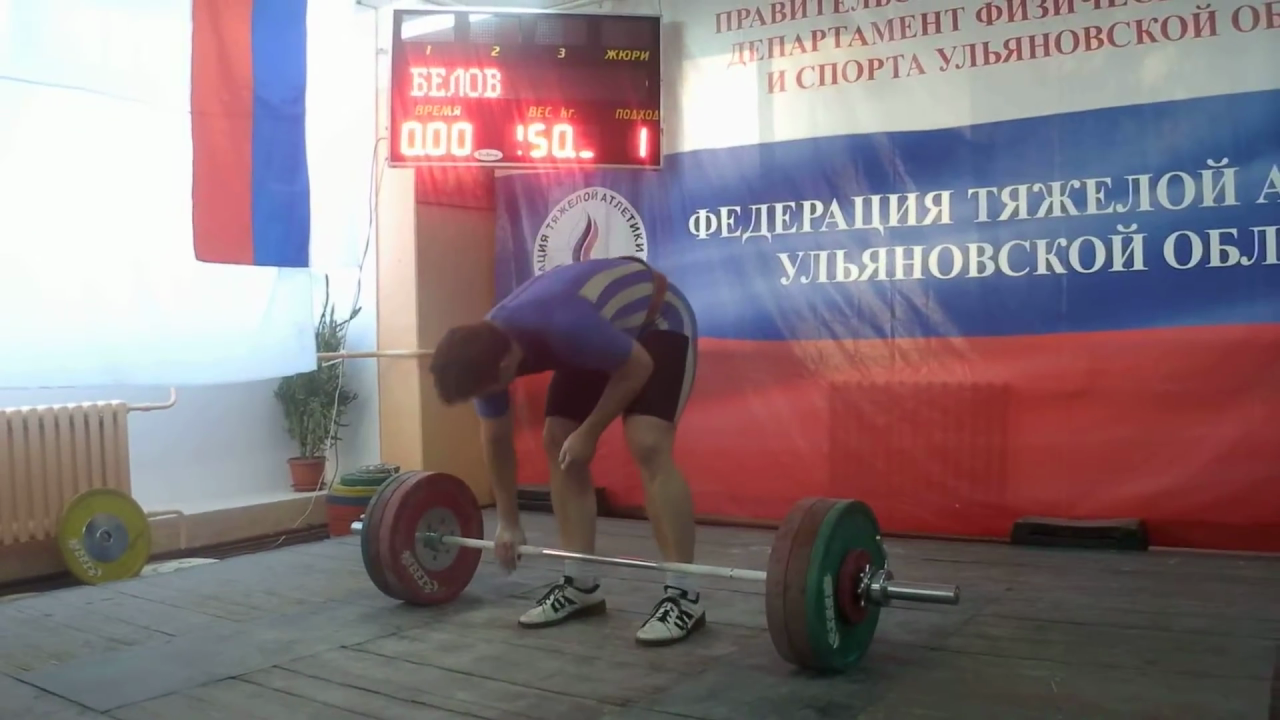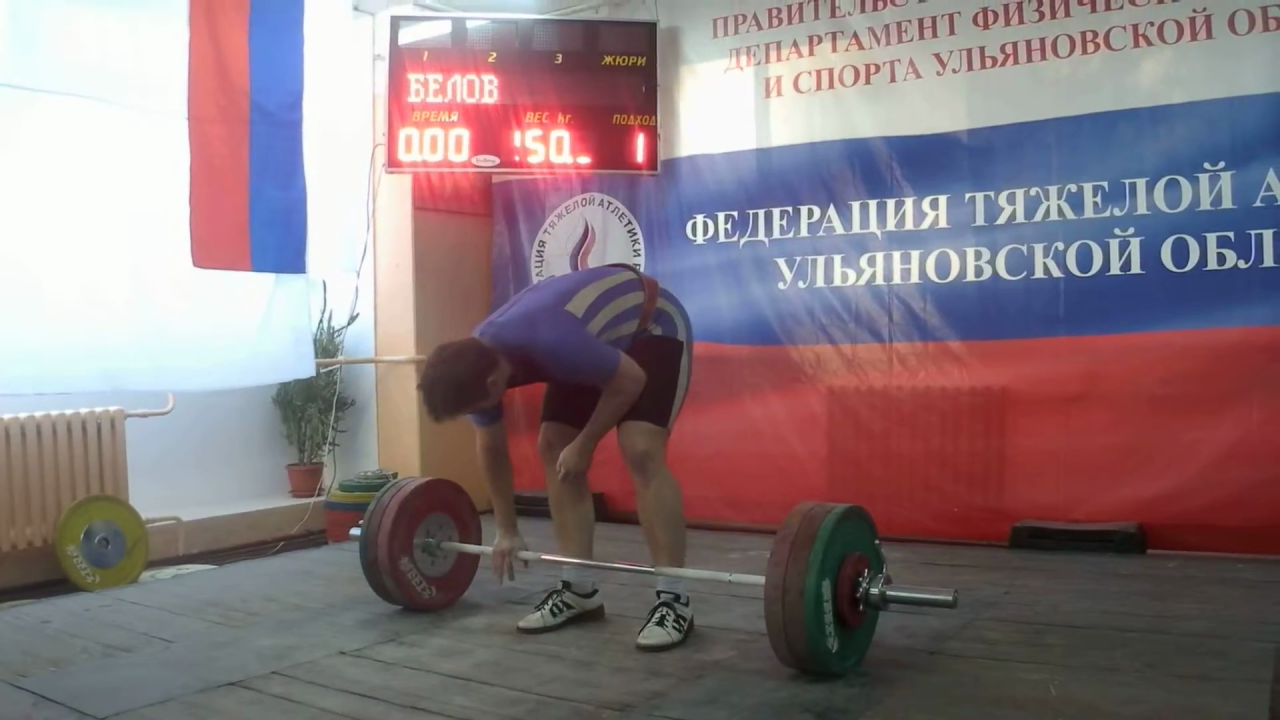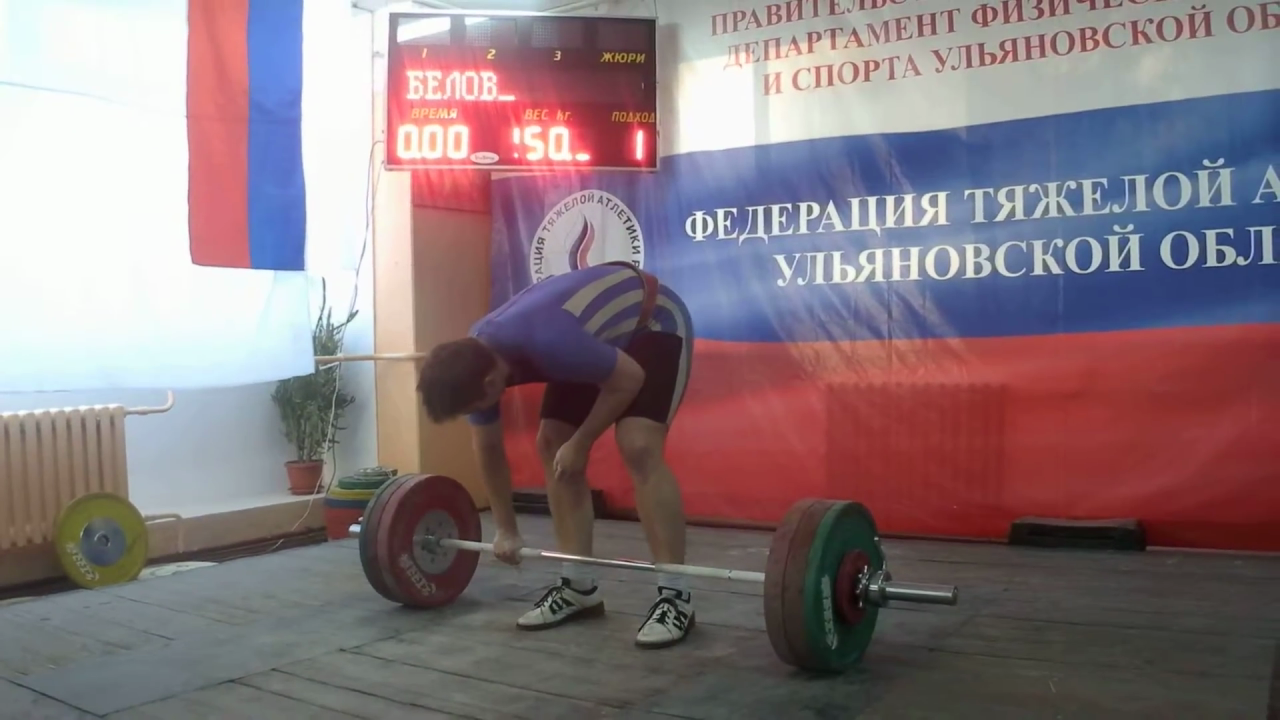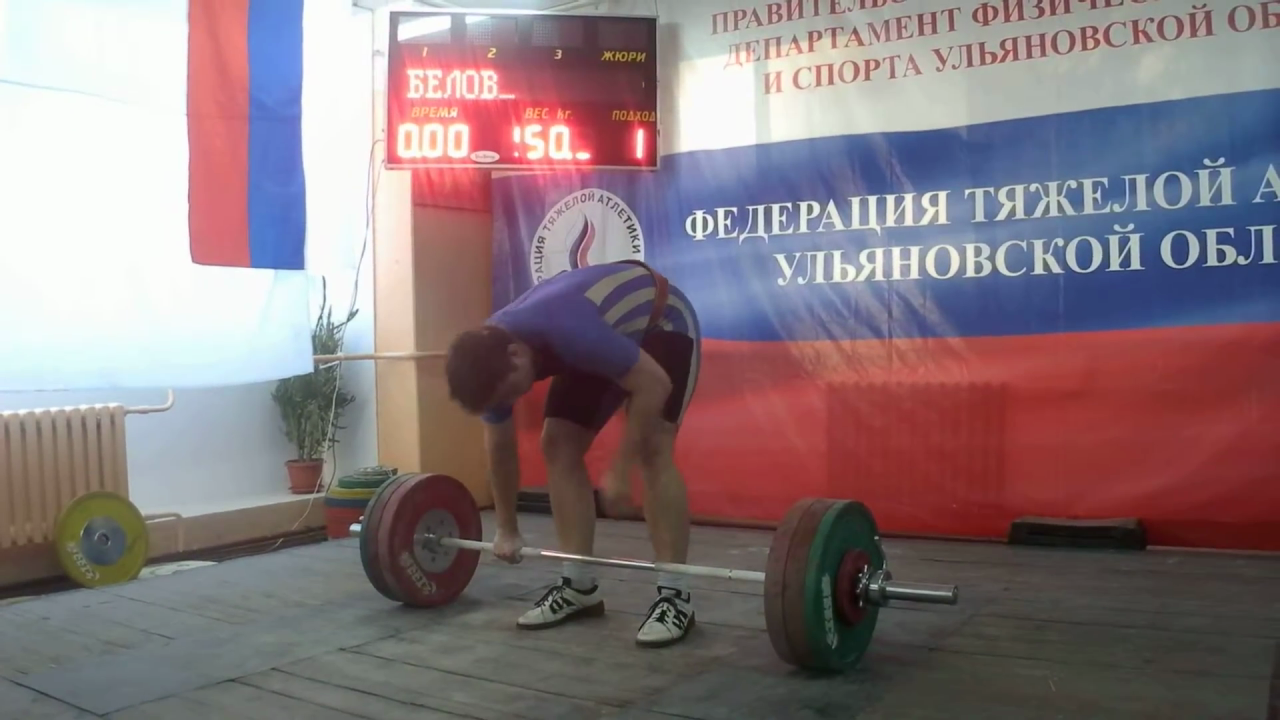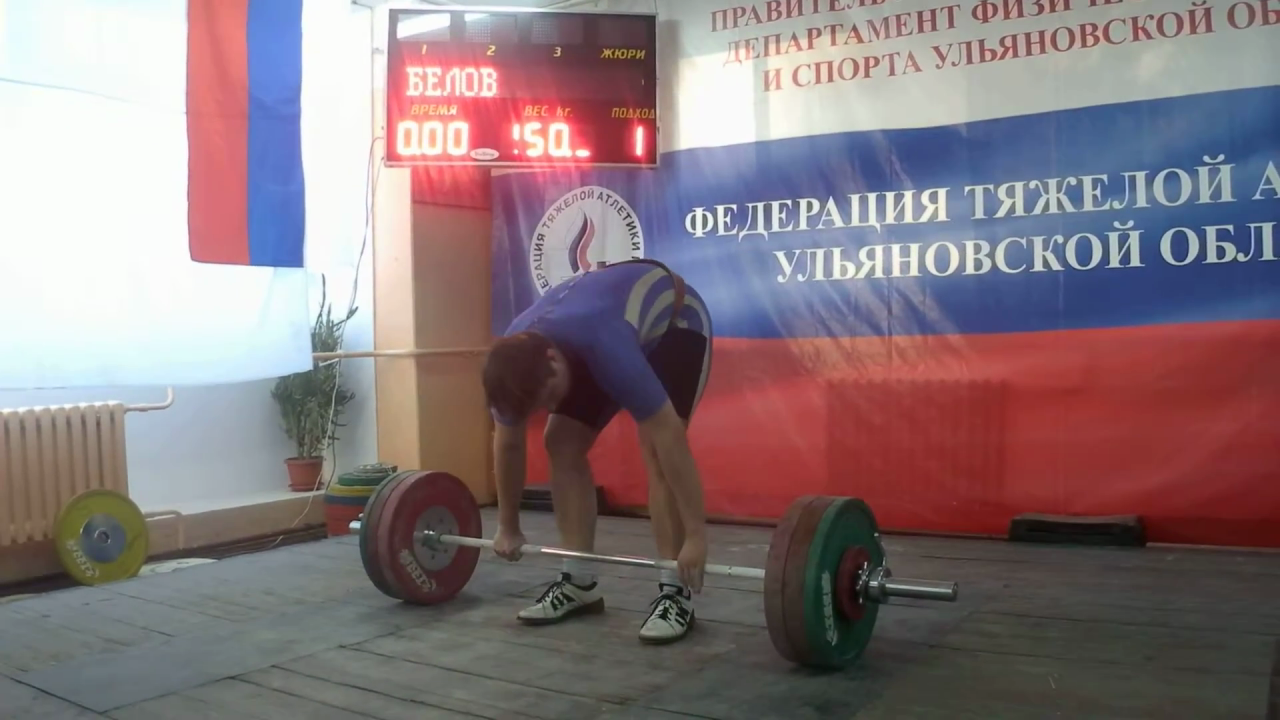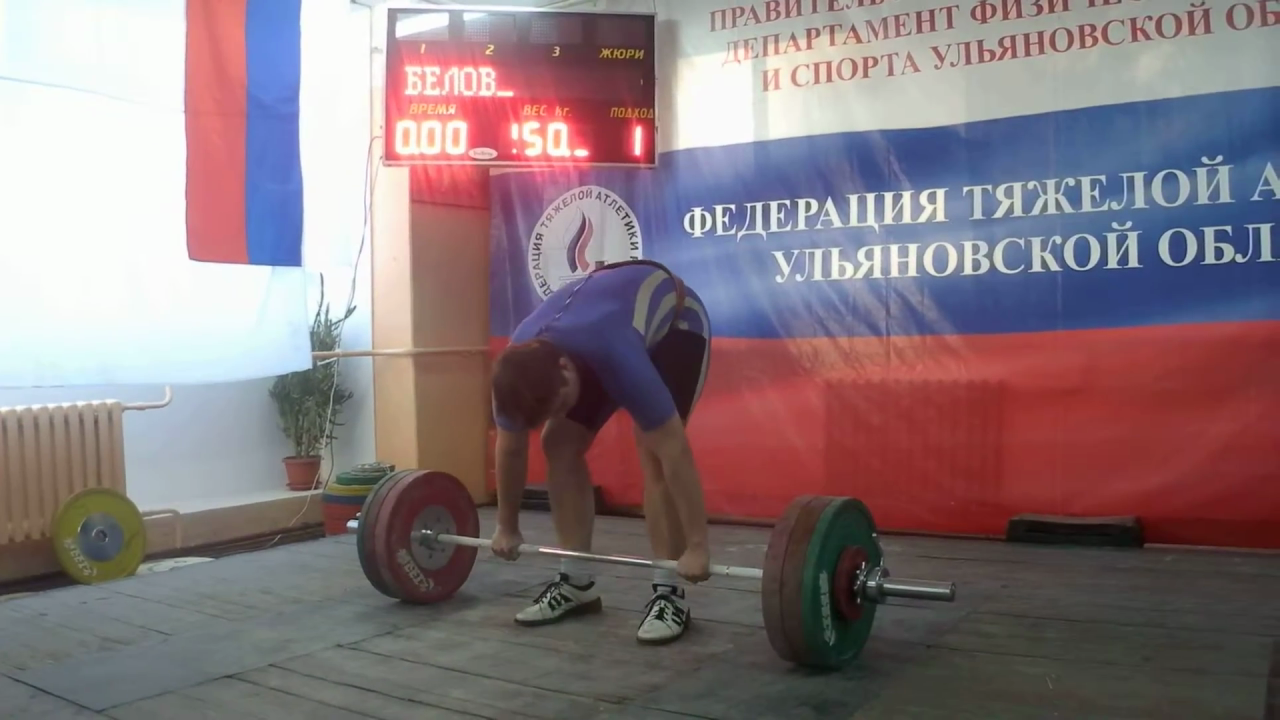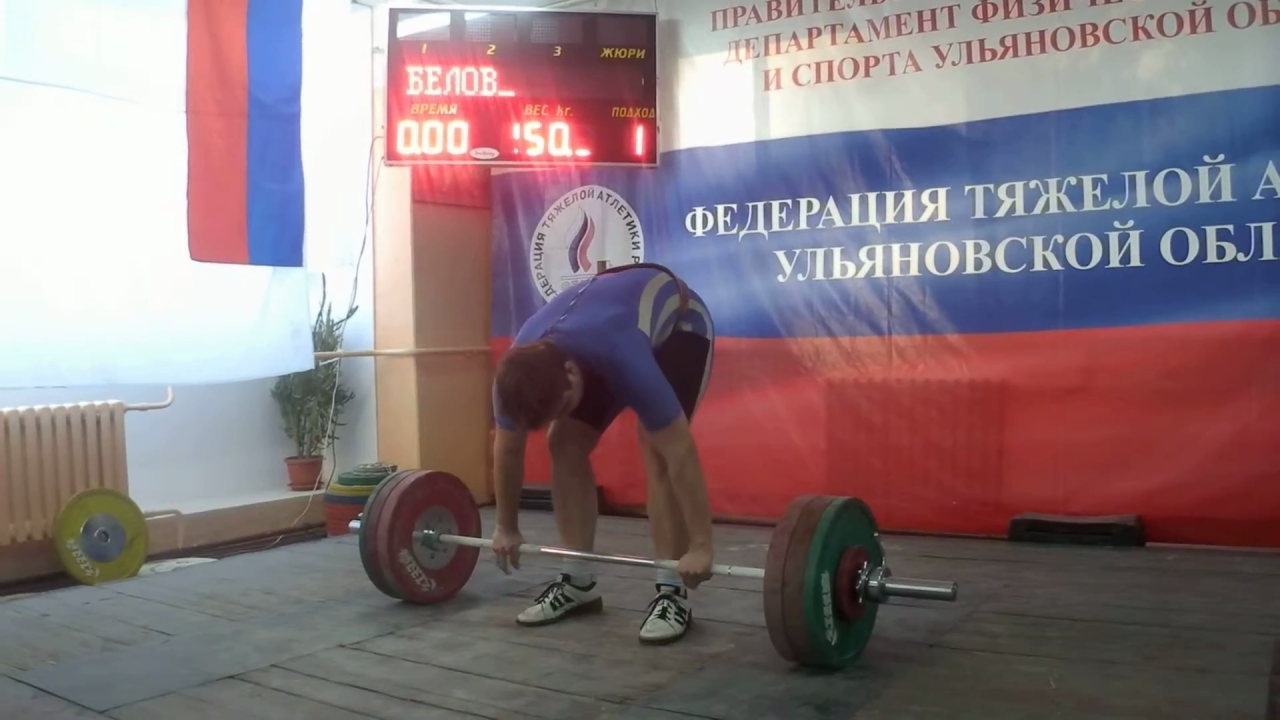
dt=0.3s
person 1, frame 1
left shoulder: (564, 327)
right shoulder: (487, 349)
left elbow: (637, 367)
right elbow: (497, 439)
left wrist: (589, 433)
right wrist: (508, 523)
left hip: (658, 319)
right hip: (604, 333)
left knee: (646, 444)
right knee: (556, 443)
left ankle: (683, 595)
right ankle: (581, 584)
person 1, frame 2
left shoulder: (551, 343)
right shoulder: (478, 361)
left elbow: (630, 381)
right elbow: (492, 448)
left wrist: (584, 445)
right wrist: (507, 530)
left hip: (654, 325)
right hip: (602, 333)
left knee: (640, 450)
right knee: (552, 448)
left ankle: (674, 599)
right ankle: (579, 590)
person 1, frame 3
left shoulder: (549, 343)
right shoulder: (476, 360)
left elbow: (629, 379)
right elbow: (489, 447)
left wrist: (581, 444)
right wrist: (506, 530)
left hip: (655, 322)
right hip: (600, 332)
left knee: (638, 447)
right knee: (550, 446)
left ankle: (674, 596)
right ankle: (578, 587)
person 1, frame 4
left shoulder: (568, 330)
right shoulder: (491, 355)
left elbow: (655, 384)
right elbow: (500, 444)
left wrist: (620, 468)
right wrist: (507, 530)
left hip: (663, 323)
right hip: (607, 333)
left knee: (650, 449)
right knee: (557, 446)
left ankle: (675, 595)
right ankle: (579, 586)
person 1, frame 5
left shoulder: (606, 348)
right shoulder: (516, 360)
left elbow: (670, 438)
right elbow: (509, 445)
left wrist: (695, 536)
right wrist: (508, 527)
left hip: (676, 322)
left knee: (656, 447)
right knee: (561, 443)
left ankle: (674, 593)
right ankle: (579, 582)
person 1, frame 6
left shoulder: (615, 357)
right shoulder: (518, 371)
left elbow: (674, 452)
right elbow: (510, 450)
left wrist: (697, 546)
right wrist: (506, 527)
left hip: (675, 321)
left knee: (652, 449)
right knee: (559, 445)
left ankle: (669, 593)
right ankle: (576, 582)
person 1, frame 7
left shoulder: (622, 358)
right shoulder: (520, 373)
left elbow: (680, 451)
right elbow: (508, 449)
left wrist: (700, 545)
right wrist: (506, 527)
left hip: (678, 324)
left knee: (656, 449)
right knee: (564, 445)
left ankle: (671, 592)
right ankle: (577, 582)
